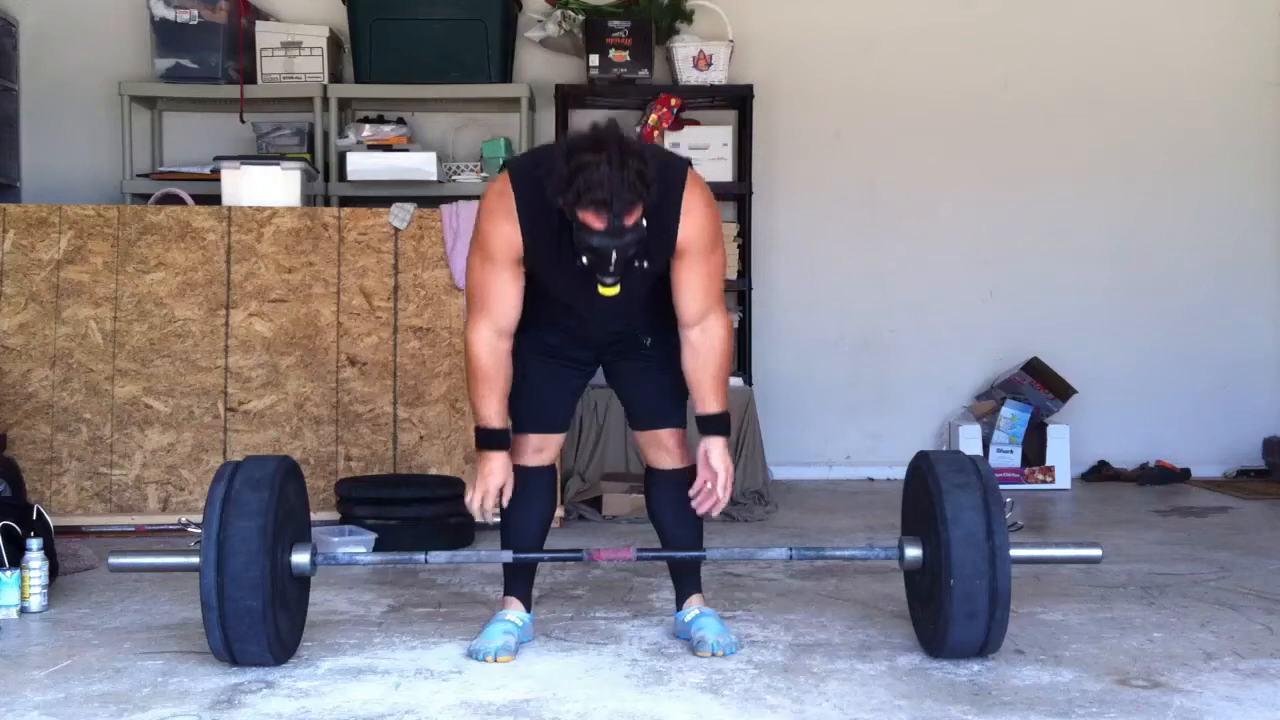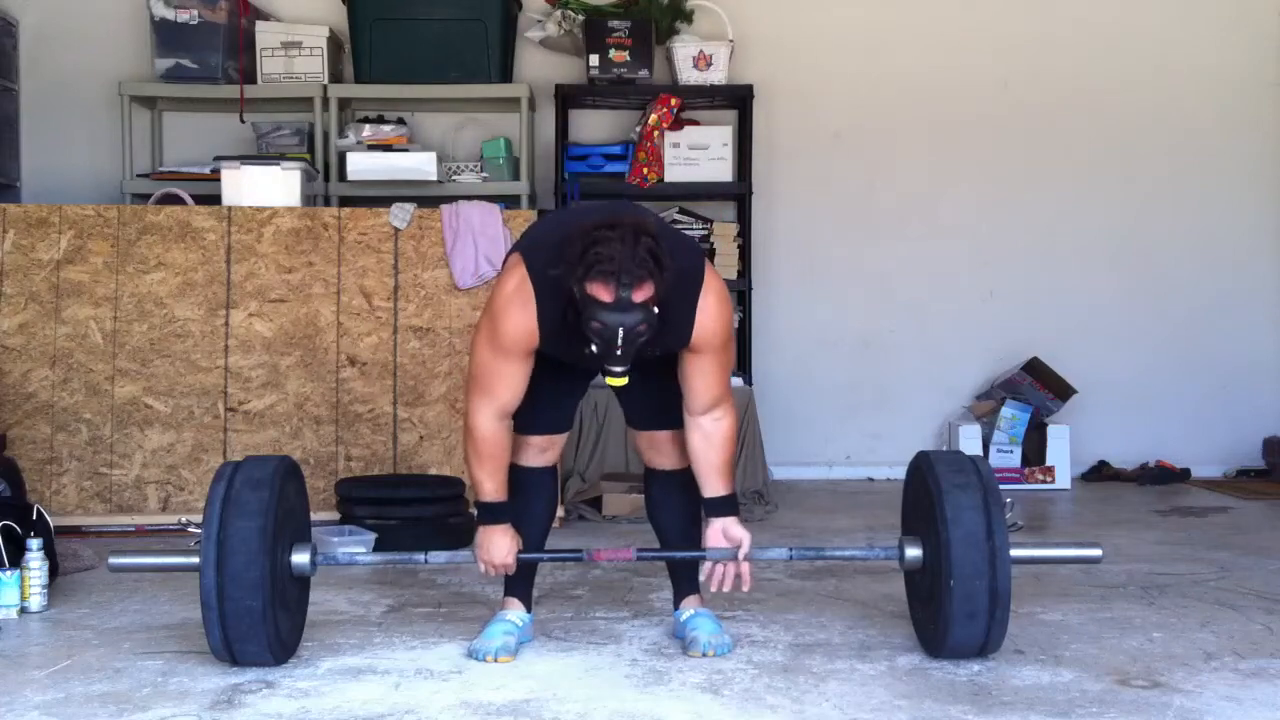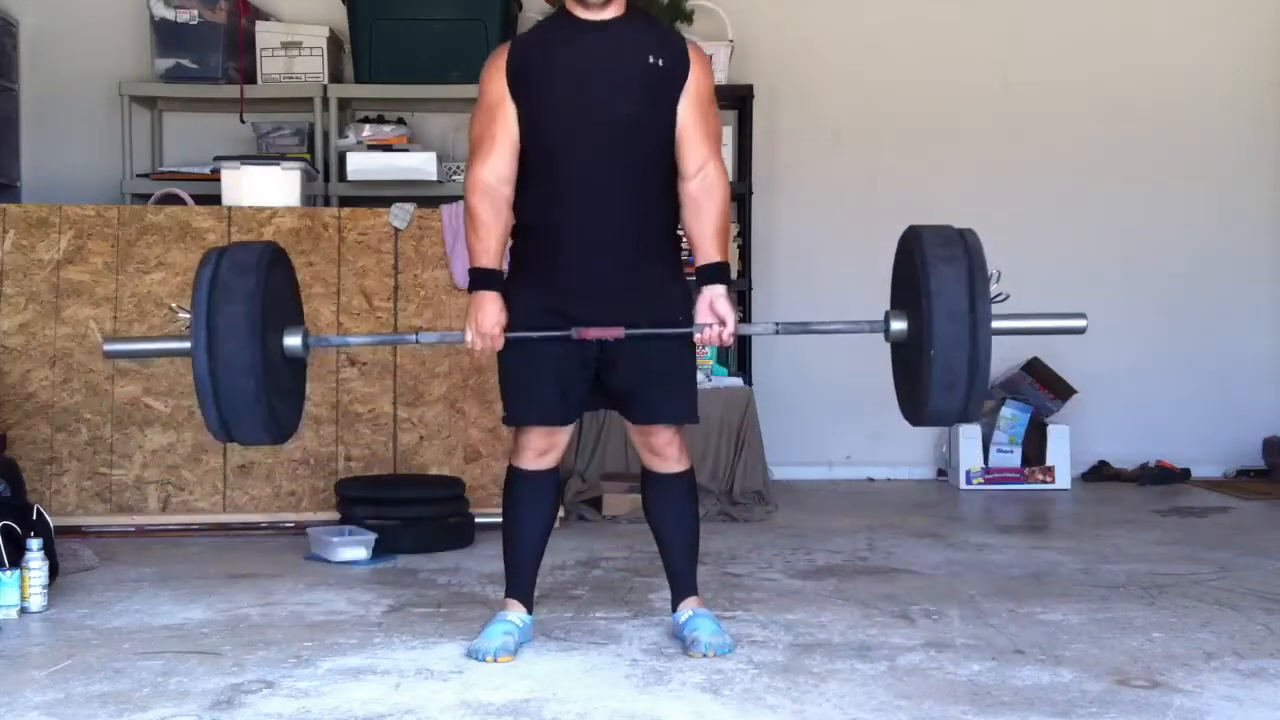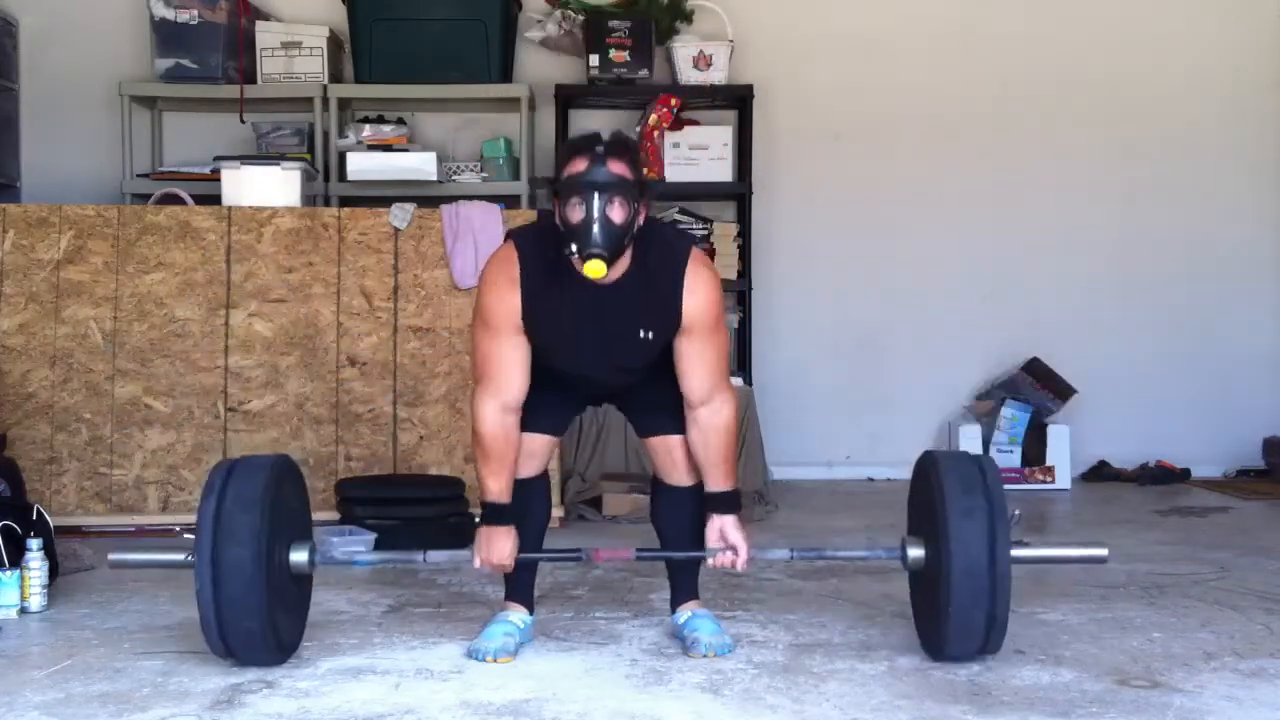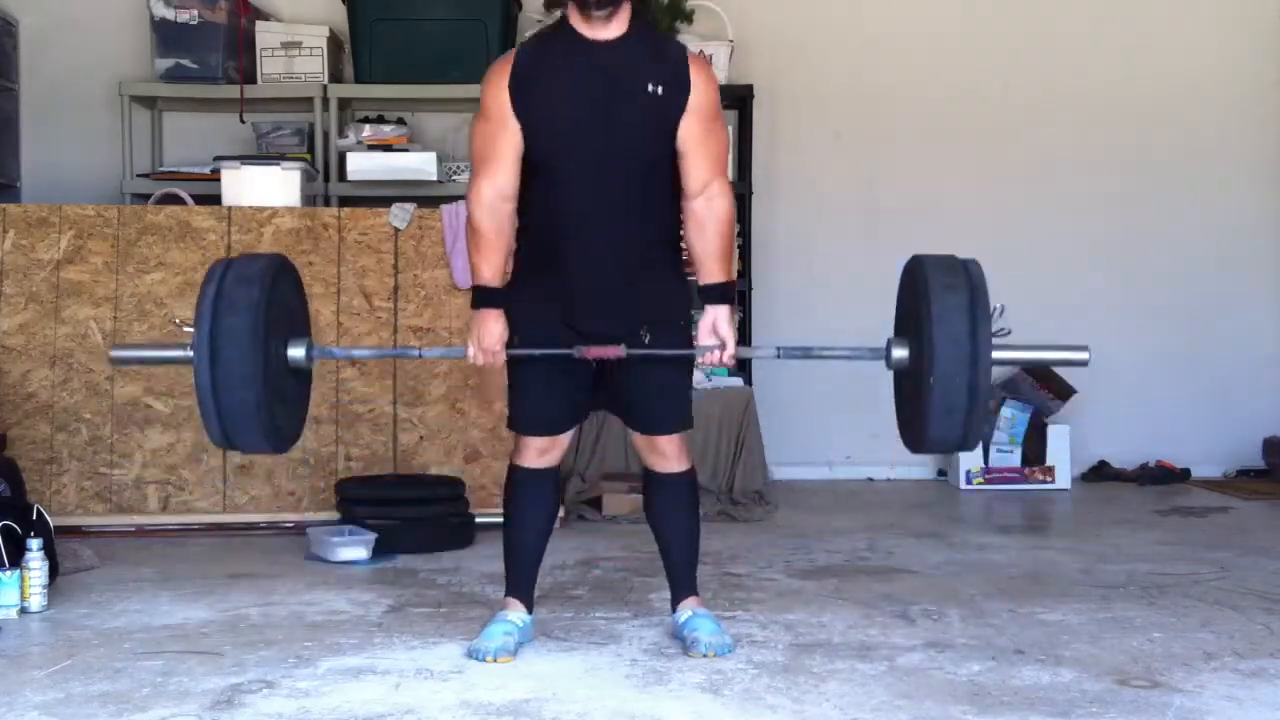
dt=1s
person 1, frame 1
left shoulder: (685, 200)
right shoulder: (511, 203)
left elbow: (703, 322)
right elbow: (490, 330)
left wrist: (714, 430)
right wrist: (491, 445)
left hip: (647, 326)
right hip: (548, 328)
left knee: (666, 446)
right knee: (532, 449)
left ankle: (691, 603)
right ankle: (515, 606)
person 1, frame 2
left shoulder: (701, 294)
right shoulder: (523, 292)
left elbow: (709, 413)
right elbow: (488, 414)
left wrist: (721, 512)
right wrist: (493, 518)
left knee: (668, 449)
right knee: (535, 445)
left ankle: (689, 602)
right ankle: (515, 607)
person 1, frame 3
left shoulder: (677, 54)
right shoulder: (516, 60)
left elbow: (701, 172)
right elbow: (491, 176)
left wrist: (713, 279)
right wrist: (485, 286)
left hip: (651, 295)
right hip: (543, 297)
left knee: (663, 444)
right knee: (536, 446)
left ankle: (688, 603)
right ankle: (516, 607)
person 1, frame 4
left shoulder: (687, 272)
right shoulder: (513, 269)
left elbow: (708, 400)
right elbow: (499, 402)
left wrist: (723, 507)
right wrist: (496, 517)
left hip: (649, 370)
right hip: (552, 371)
left knee: (678, 459)
right knee: (524, 457)
left ankle: (688, 606)
right ankle: (517, 609)
person 1, frame 5
left shoulder: (683, 71)
right shoulder: (517, 73)
left elbow: (706, 193)
right elbow: (494, 194)
left wrist: (716, 303)
right wrist: (488, 305)
left hip: (651, 301)
right hip: (544, 303)
left knee: (666, 448)
right knee: (536, 449)
left ankle: (687, 604)
right ankle: (516, 607)
